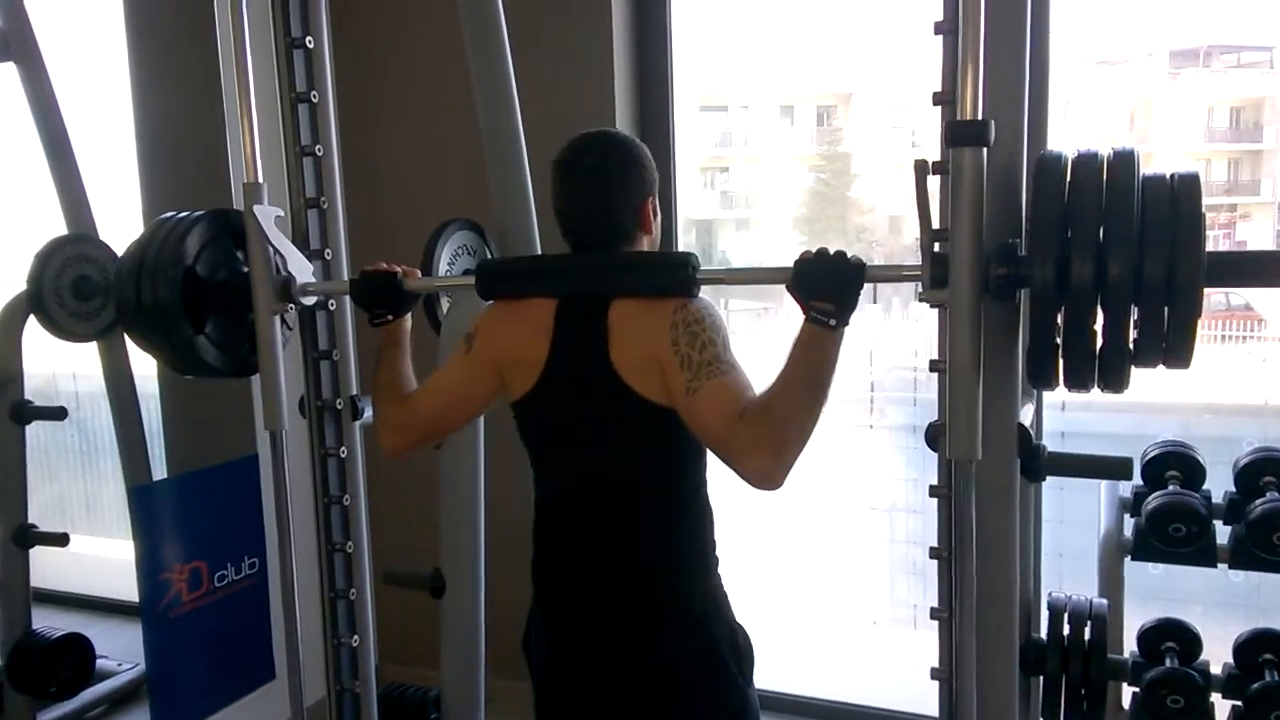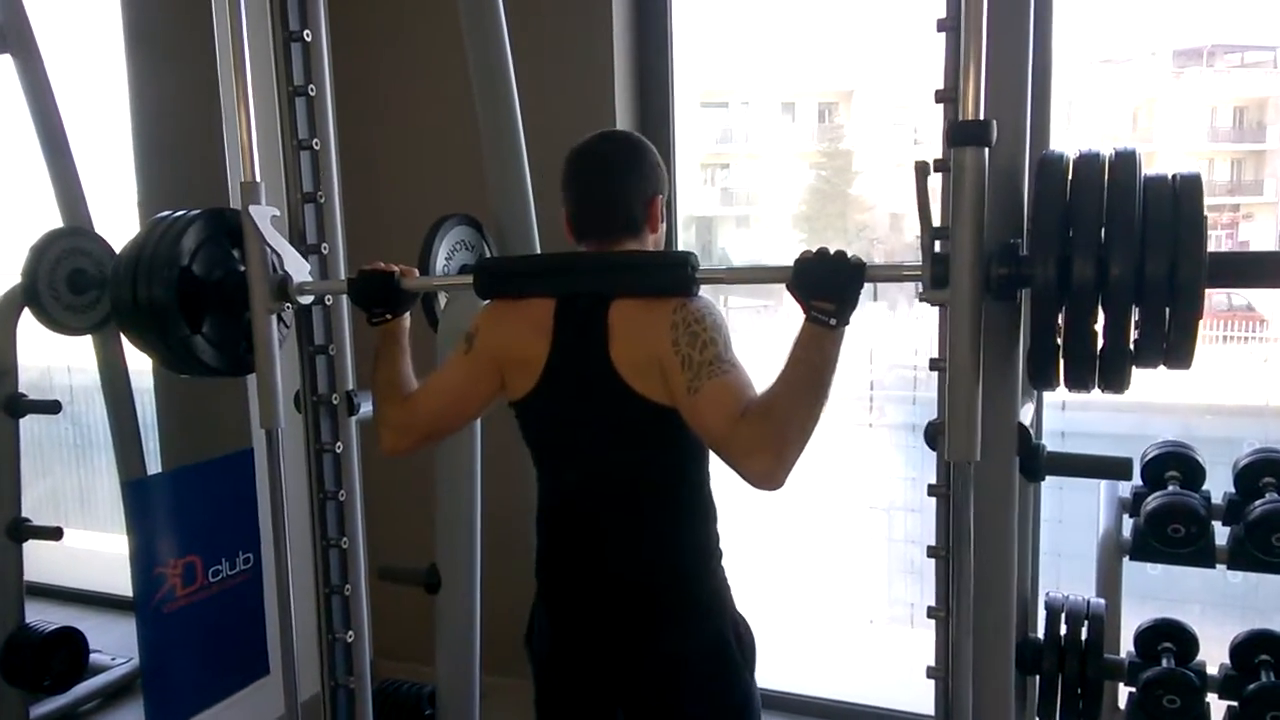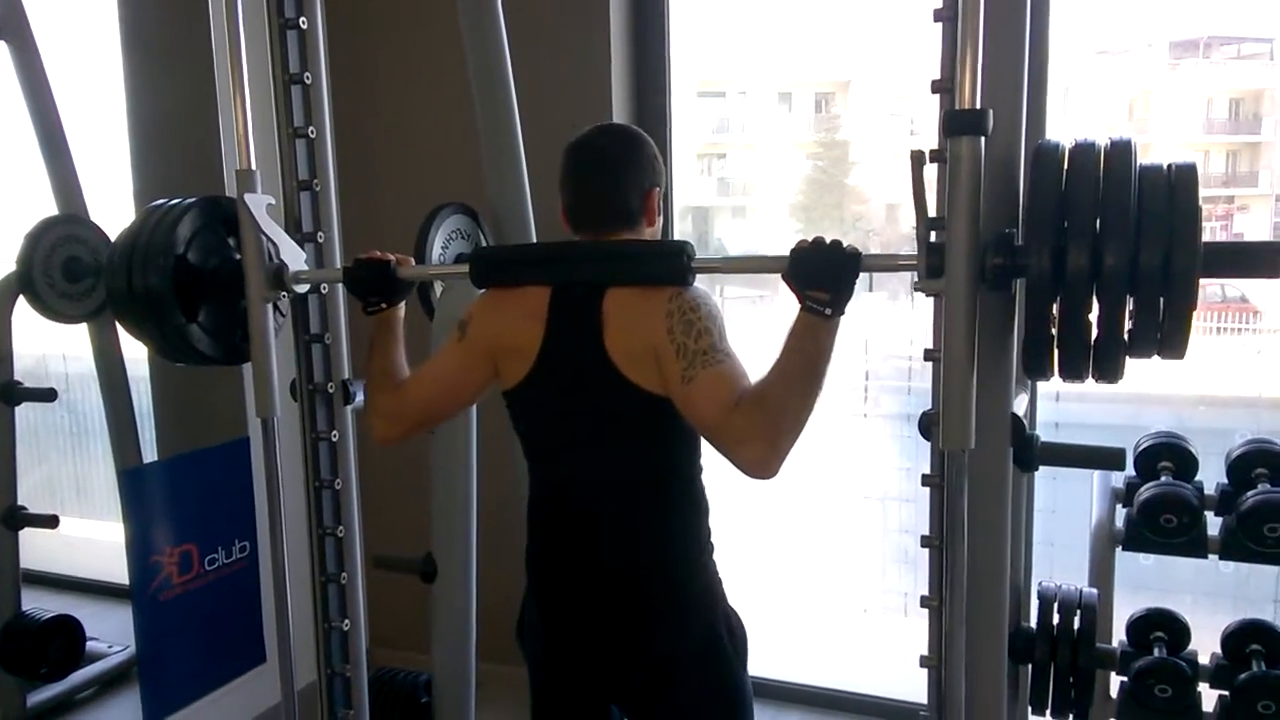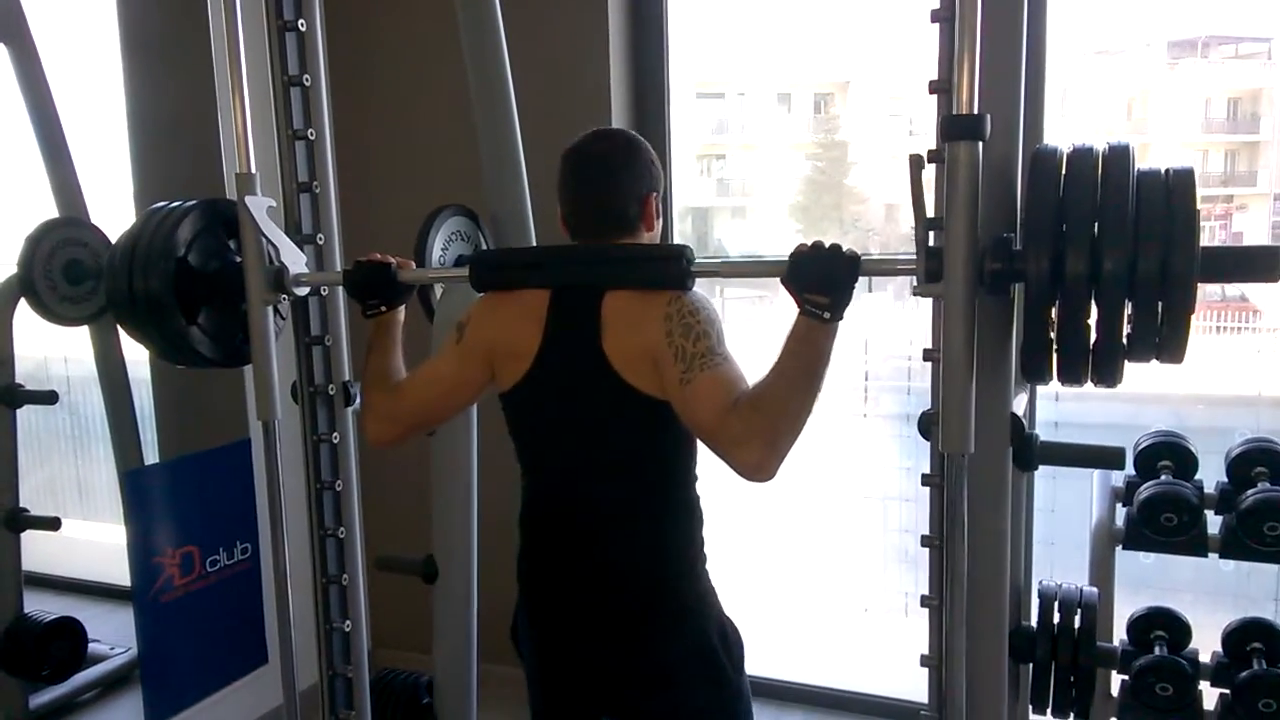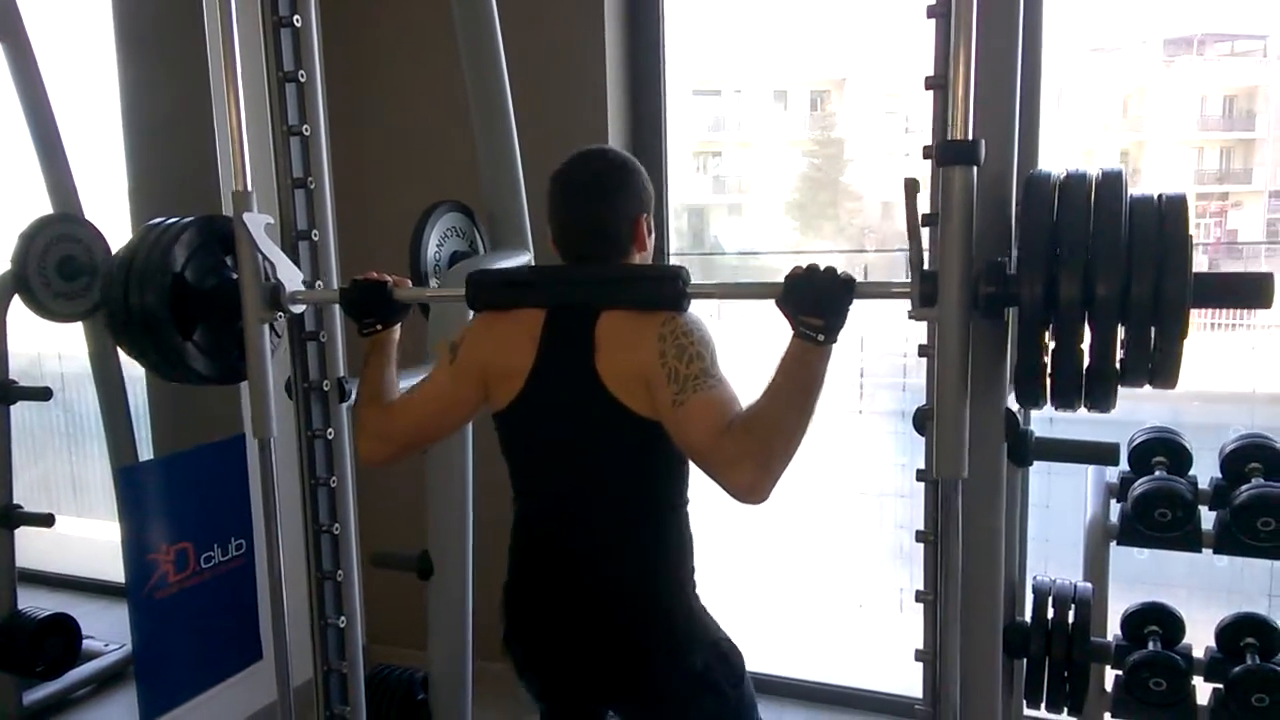
dt=0.2s
person 1, frame 1
left shoulder: (511, 322)
right shoulder: (671, 319)
left elbow: (398, 429)
right elbow: (763, 458)
left wrist: (393, 321)
right wrist: (823, 320)
left hip: (565, 614)
right hip: (674, 618)
person 1, frame 2
left shoulder: (511, 321)
right shoulder: (672, 317)
left elbow: (400, 428)
right elbow: (762, 456)
left wrist: (392, 321)
right wrist: (824, 319)
left hip: (568, 613)
right hip: (678, 618)
person 1, frame 3
left shoulder: (506, 309)
right shoulder: (667, 307)
left elbow: (389, 417)
right elbow: (756, 446)
left wrist: (386, 310)
right wrist: (819, 310)
left hip: (558, 603)
right hip: (669, 608)
person 1, frame 4
left shoulder: (504, 311)
right shoulder: (666, 309)
left elbow: (385, 419)
right elbow: (754, 448)
left wrist: (386, 311)
right wrist: (817, 314)
left hip: (550, 606)
right hip: (660, 613)
person 1, frame 5
left shoulder: (497, 332)
right shoulder: (658, 332)
left elbow: (377, 438)
right elbow: (747, 470)
left wrist: (381, 330)
right wrist: (811, 336)
left hip: (538, 624)
right hip: (650, 632)
